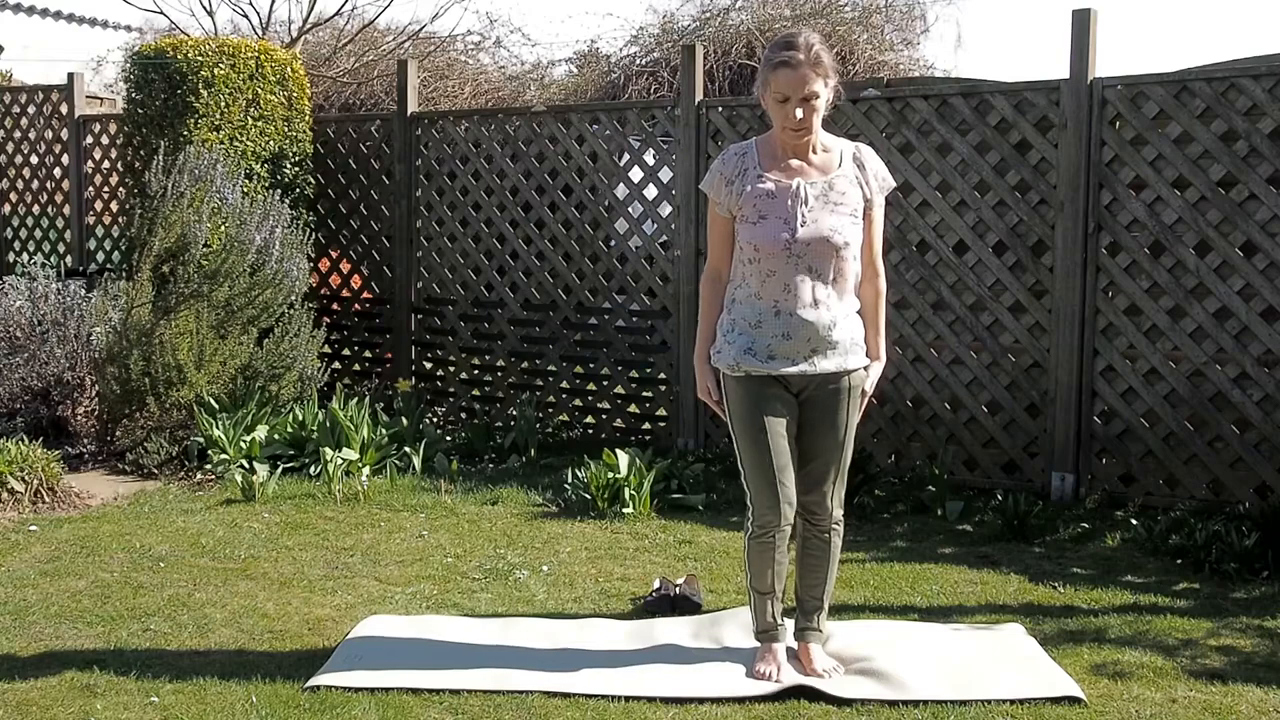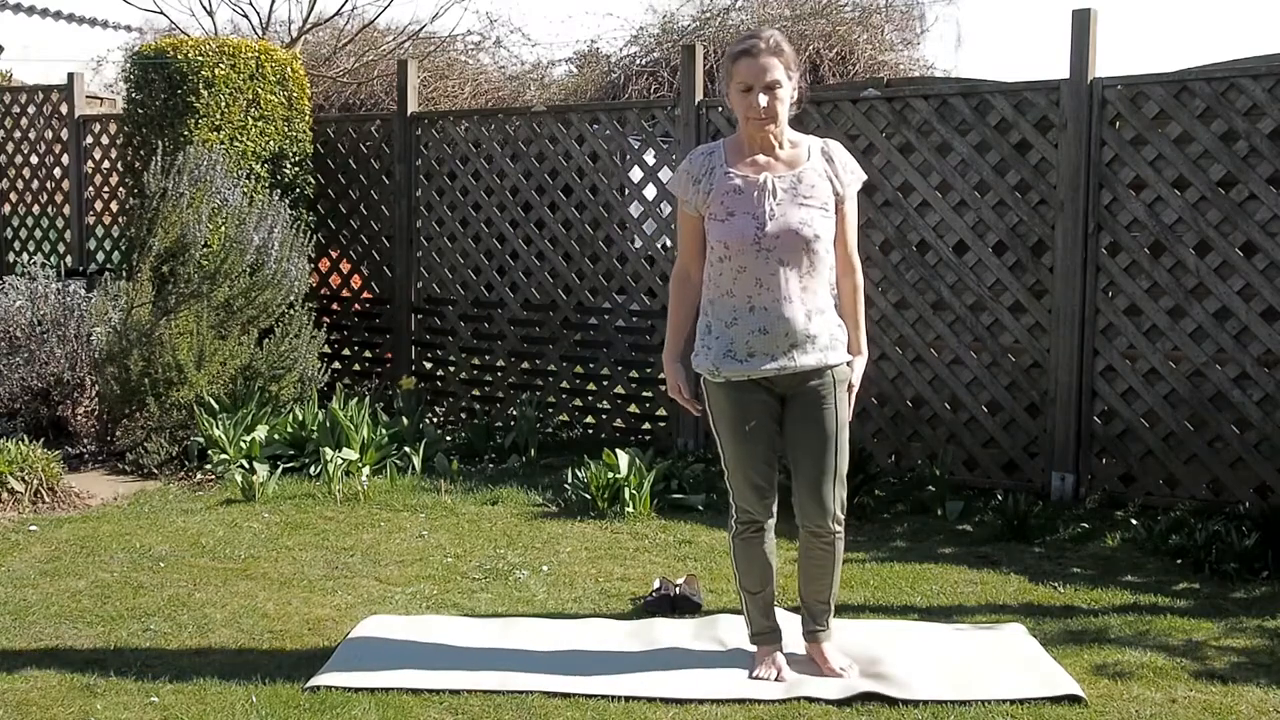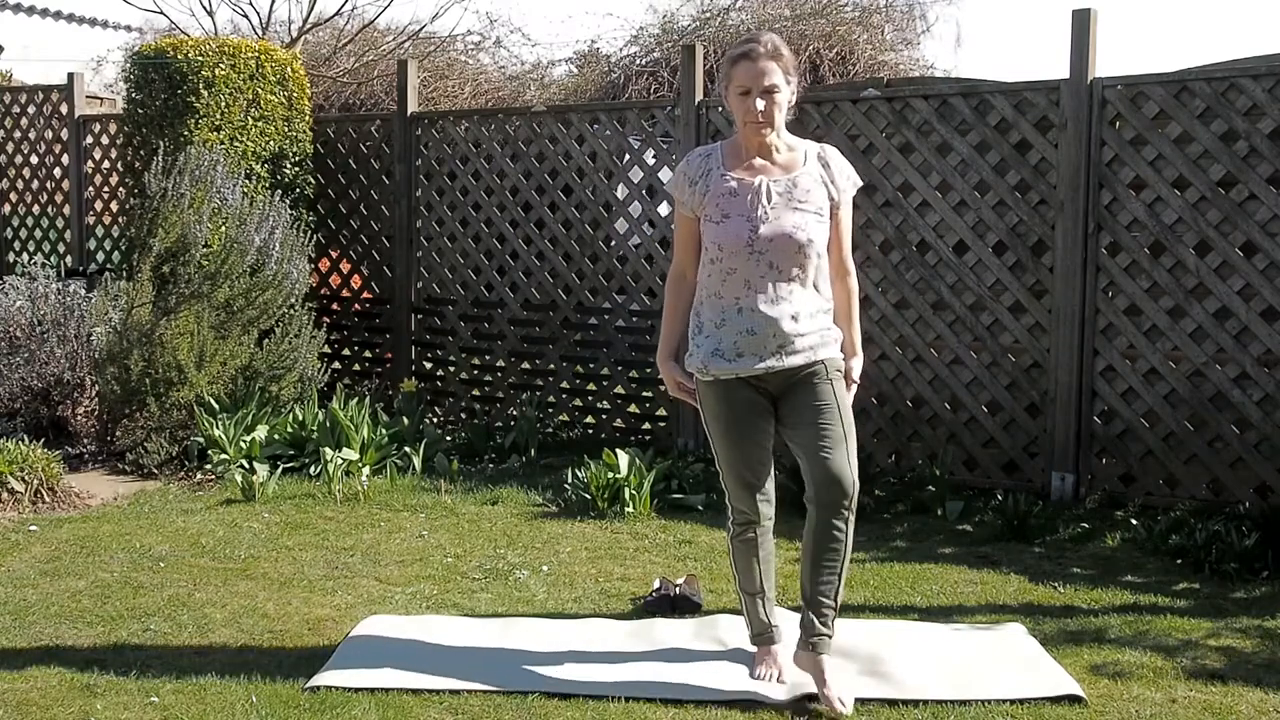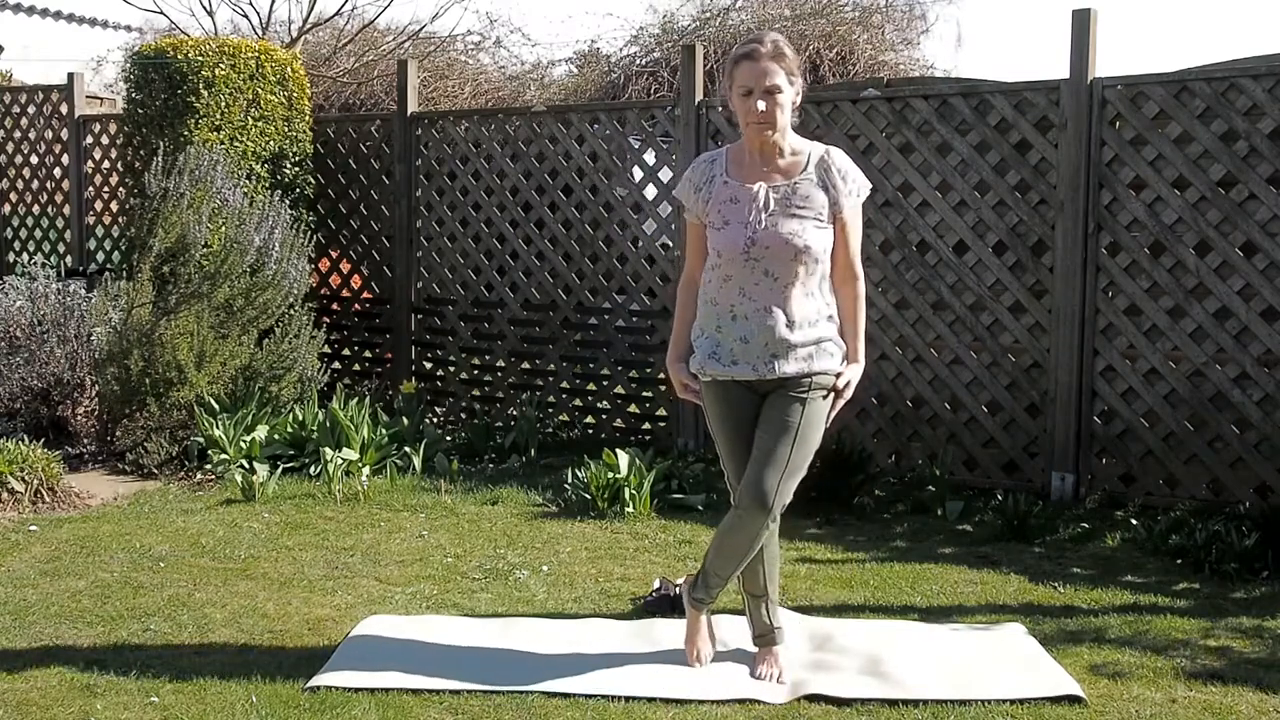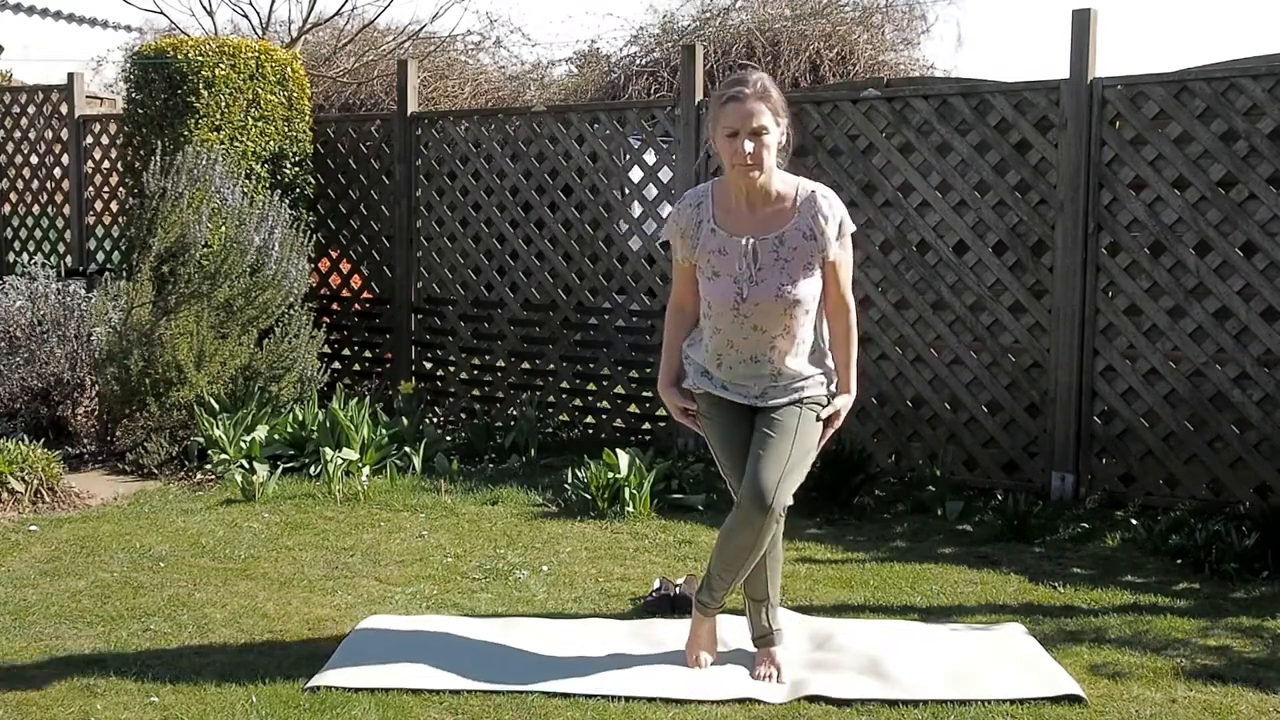
dt=1s
person 1, frame 1
left shoulder: (860, 167)
right shoulder: (735, 168)
left elbow: (871, 273)
right elbow: (716, 271)
left wrist: (876, 354)
right wrist: (702, 357)
left hip: (835, 365)
right hip: (754, 366)
left knee: (823, 510)
right knee: (772, 511)
left ankle: (811, 635)
right ankle: (769, 636)
person 1, frame 2
left shoulder: (830, 163)
right shoulder: (703, 170)
left elbow: (847, 267)
right elbow: (688, 272)
left wrist: (858, 350)
right wrist: (674, 356)
left hip: (818, 363)
right hip: (733, 368)
left knee: (824, 511)
right knee: (752, 511)
left ankle: (819, 632)
right ankle: (765, 640)
person 1, frame 3
left shoulder: (826, 167)
right shoulder: (699, 172)
left elbow: (841, 270)
right elbow: (683, 272)
left wrist: (853, 350)
right wrist: (668, 354)
left hip: (809, 360)
right hip: (724, 367)
left knee: (837, 484)
right knee: (749, 508)
left ankle: (815, 643)
right ankle: (765, 639)
person 1, frame 4
left shoulder: (831, 171)
right shoulder: (705, 176)
left elbow: (849, 275)
right elbow: (693, 275)
left wrist: (855, 356)
right wrist: (676, 353)
left hip: (806, 367)
right hip: (724, 367)
left knee: (763, 501)
right knee: (753, 503)
left ankle: (699, 592)
right ankle: (767, 636)
person 1, frame 5
left shoulder: (819, 210)
right shoulder: (693, 212)
left elbow: (840, 307)
right elbow: (682, 304)
left wrist: (847, 387)
right wrist: (668, 380)
left hip: (798, 390)
right hip: (717, 386)
left knee: (764, 500)
right knee: (760, 505)
left ankle: (706, 602)
right ankle: (767, 637)
